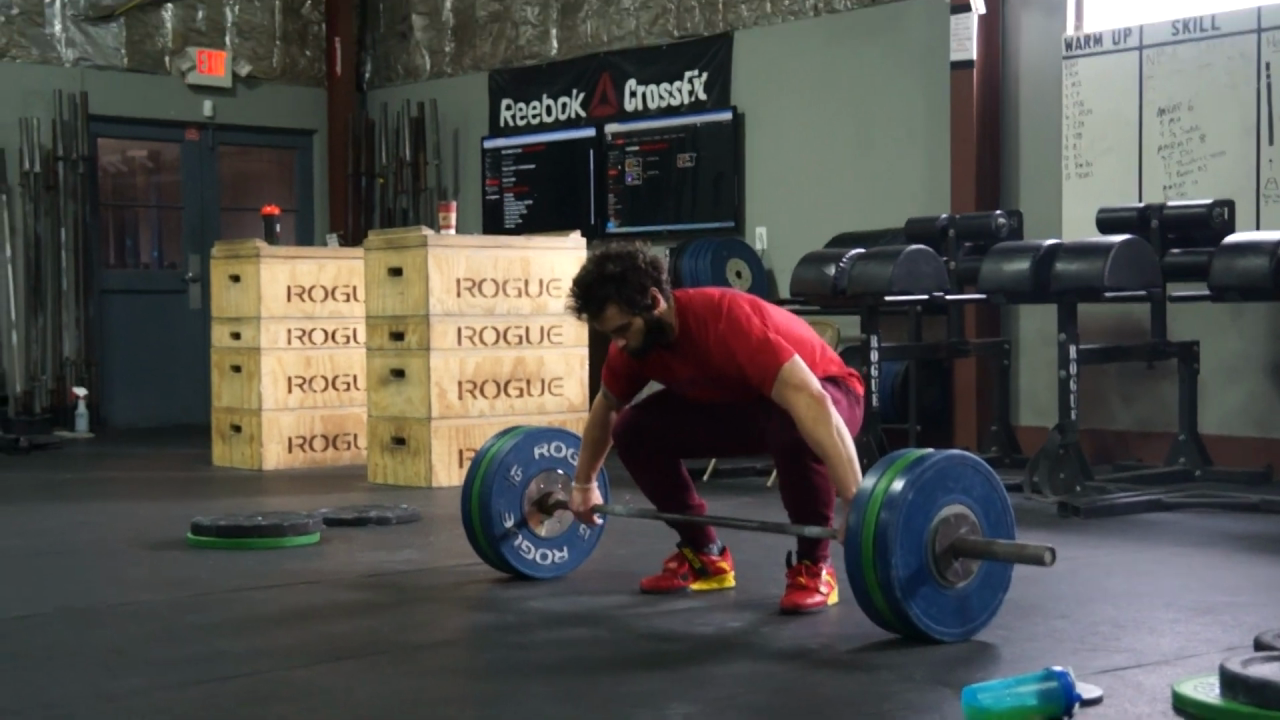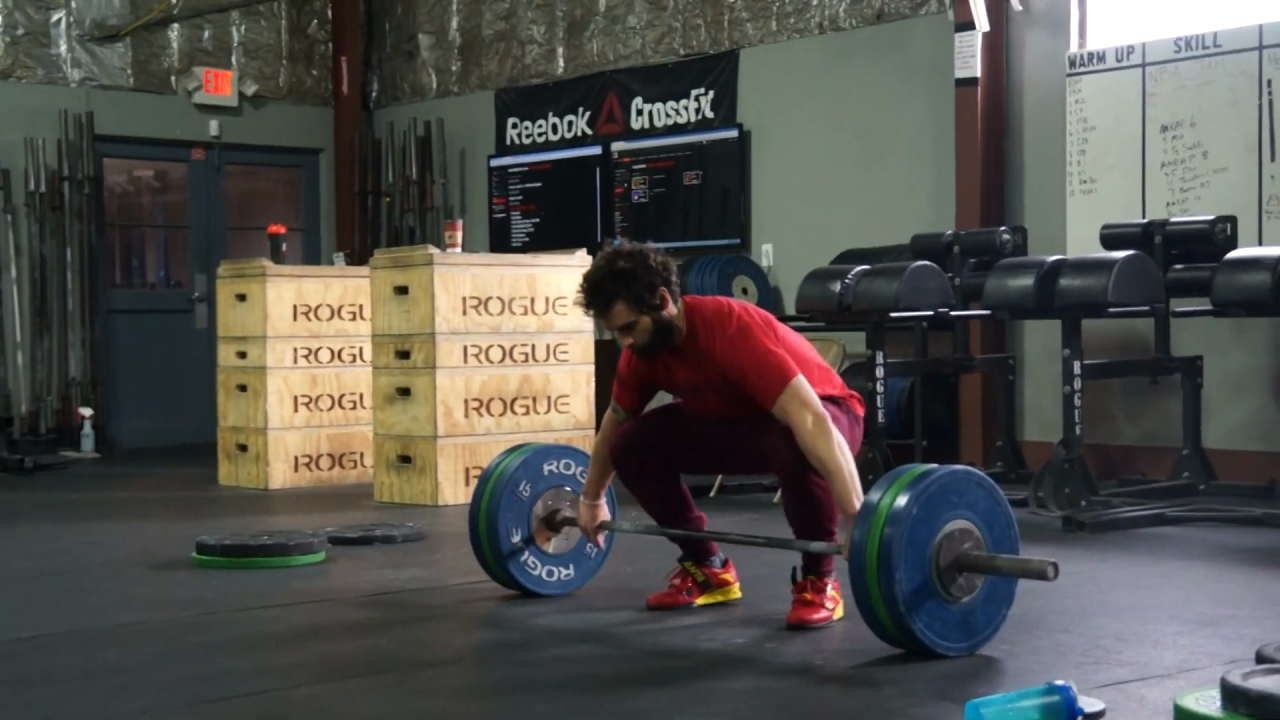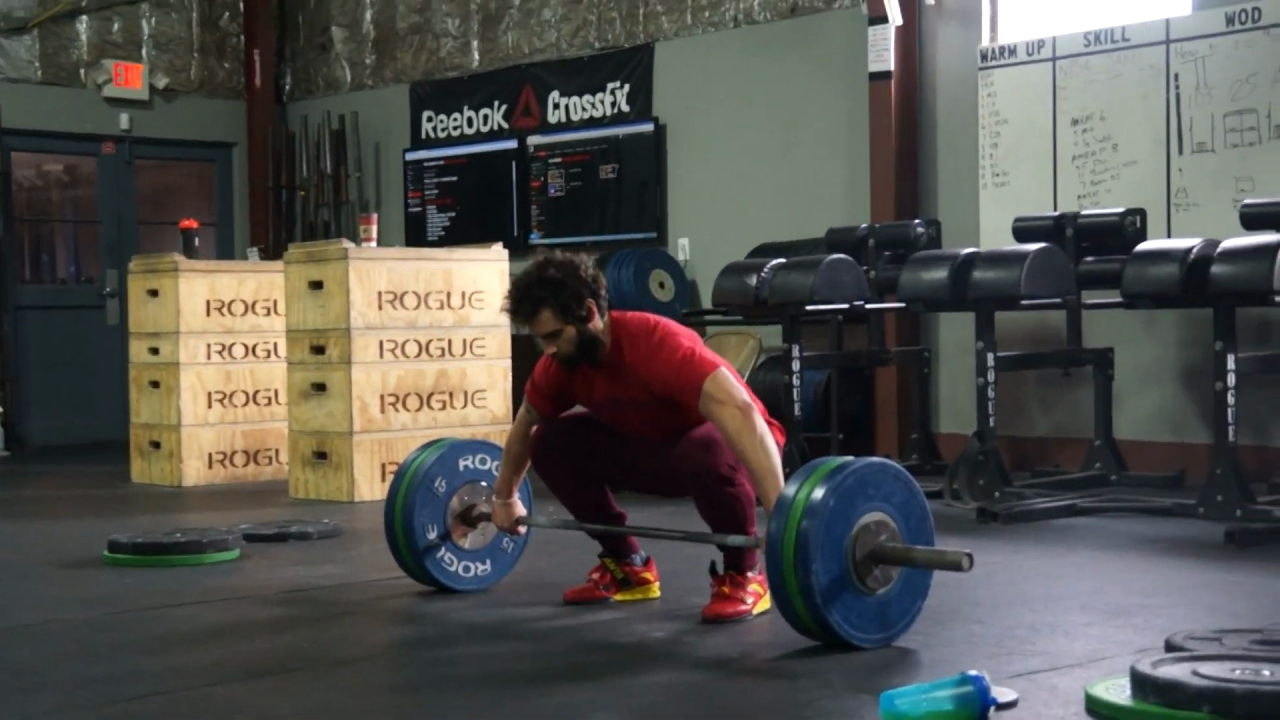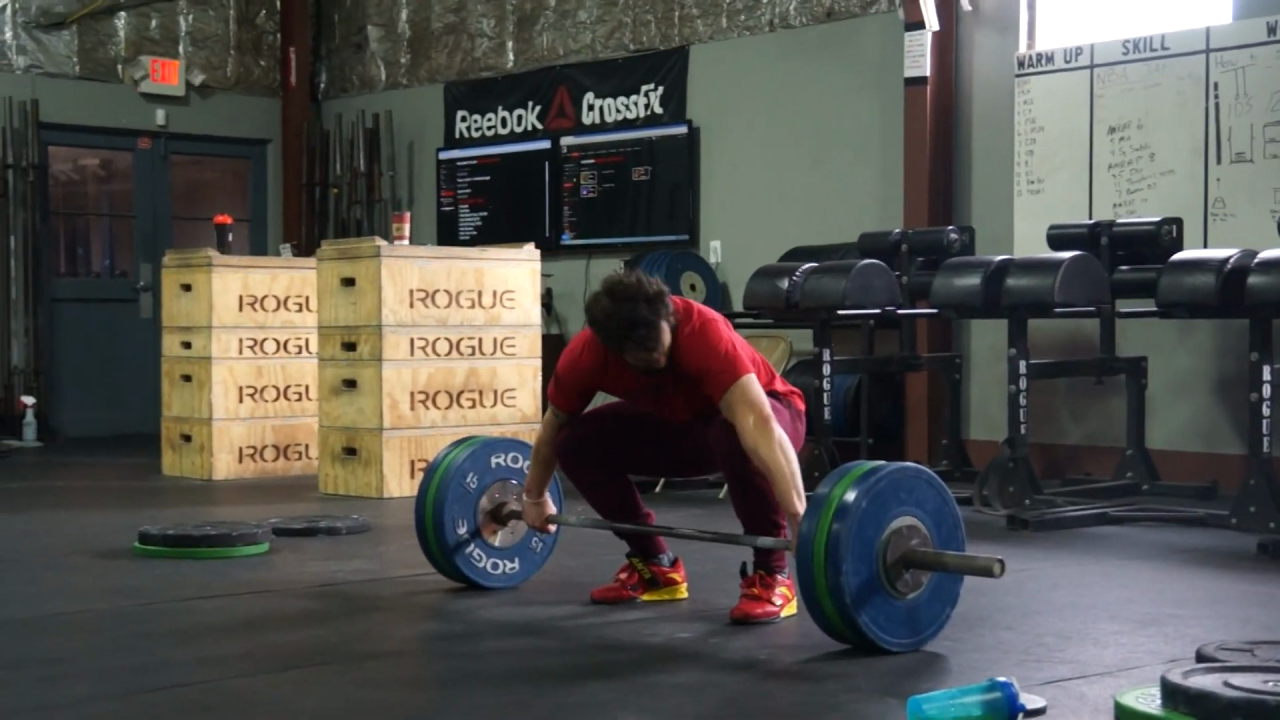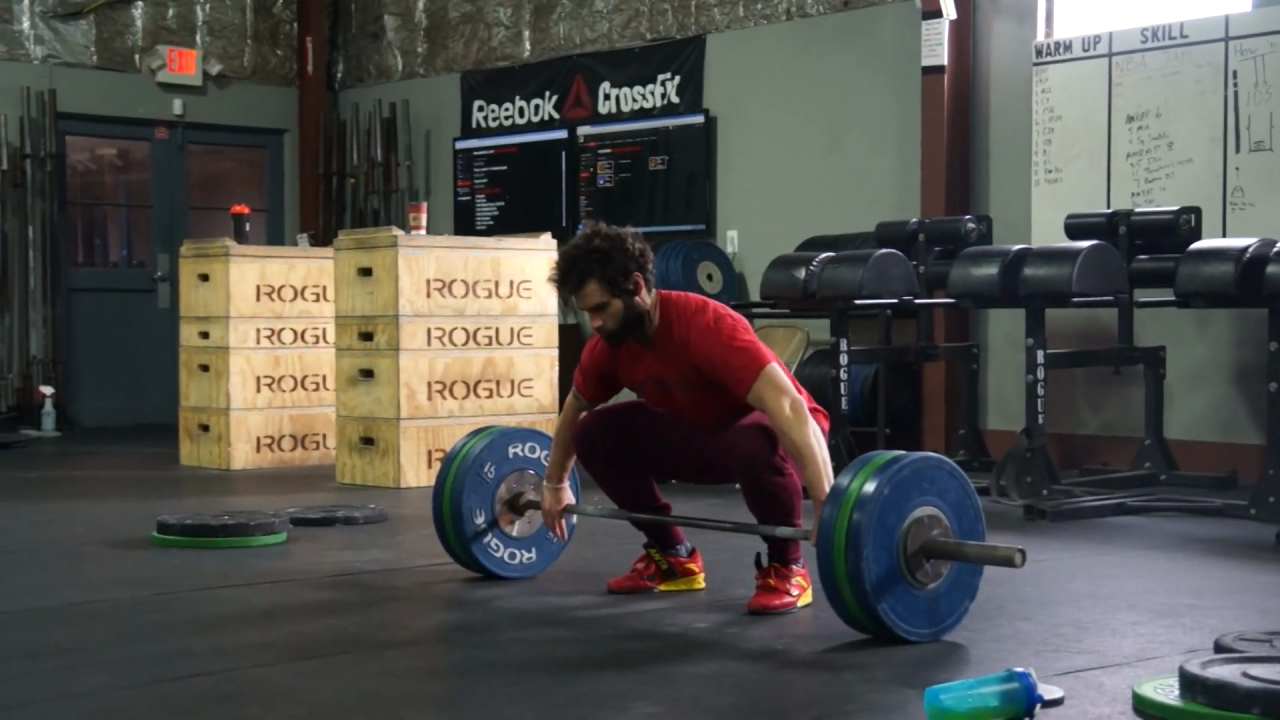
dt=0.7s
person 1, frame 1
left shoulder: (725, 321)
right shoulder: (634, 339)
left elbow: (811, 405)
right elbow: (605, 409)
right wrist: (583, 483)
left hip: (826, 389)
left knee: (793, 431)
right knee: (634, 430)
left ankle: (814, 565)
right ankle: (703, 552)
person 1, frame 2
left shoulder: (733, 331)
right shoulder: (641, 349)
left elbow: (811, 421)
right elbow: (615, 421)
left wrist: (859, 521)
right wrist: (591, 500)
left hip: (823, 411)
left knee: (794, 448)
right knee: (630, 446)
left ankle: (820, 581)
right ankle: (707, 567)
person 1, frame 3
left shoulder: (655, 344)
right shoulder: (561, 364)
left elbow: (739, 414)
right elbow: (525, 423)
right wrist: (504, 498)
left hip: (739, 441)
left knee: (705, 455)
right knee: (549, 444)
left ankle: (744, 575)
right ankle: (627, 565)
person 1, frame 4
left shoulder: (700, 330)
right shoulder: (585, 353)
left elbow: (757, 425)
right elbow: (555, 424)
left wrist: (800, 519)
right wrist: (535, 498)
left hip: (766, 409)
right hip: (679, 424)
left knee: (739, 441)
right knee: (575, 442)
left ankle: (772, 576)
right ankle: (654, 563)
person 1, frame 5
left shoulder: (707, 327)
right shoulder: (608, 346)
left elbow: (788, 408)
right elbow: (575, 410)
left wrist: (828, 507)
right wrist: (555, 485)
left hip: (780, 428)
right hip: (703, 432)
left knee: (757, 446)
right knee: (595, 435)
left ankle: (787, 568)
right ankle: (672, 556)
